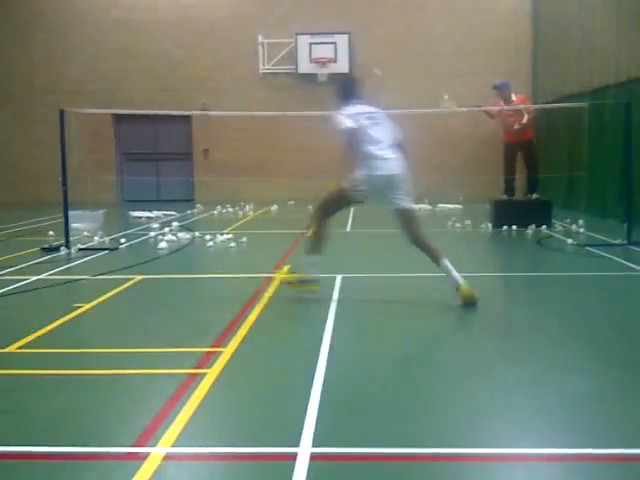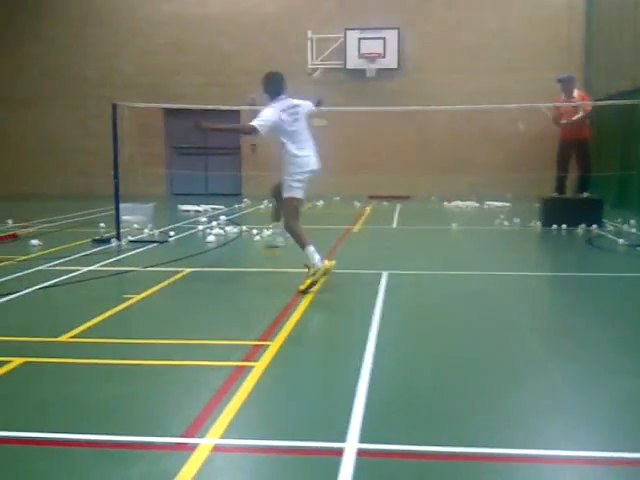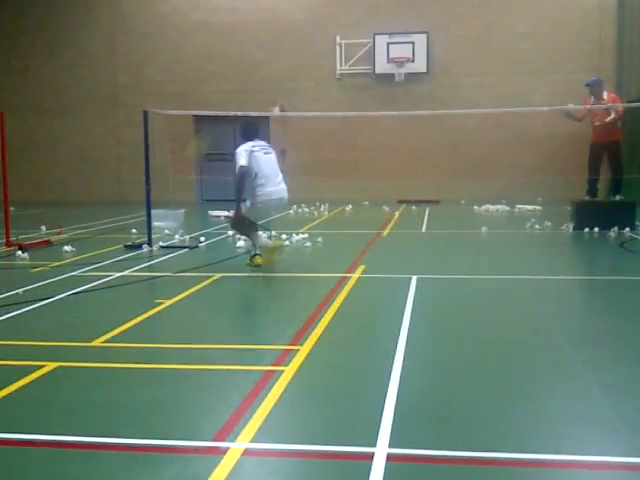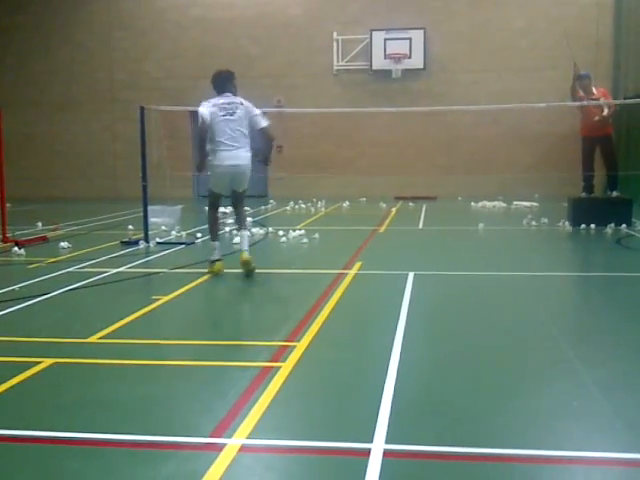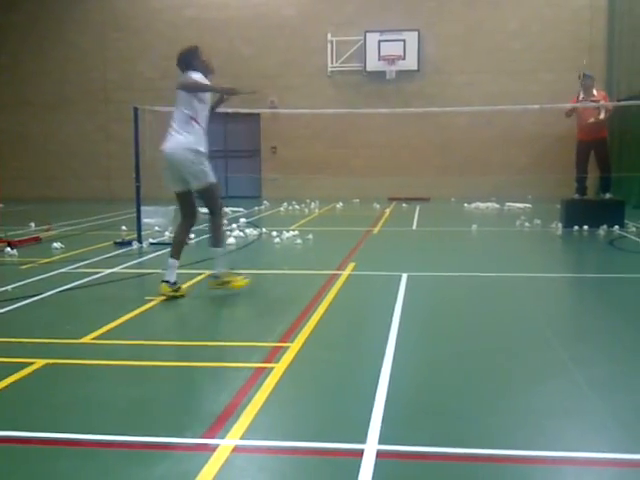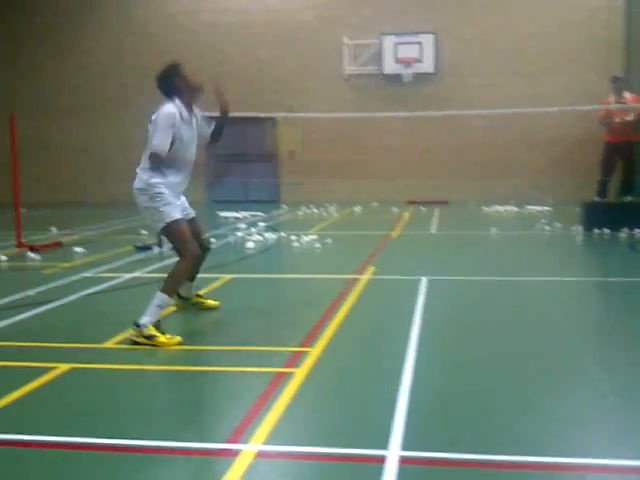
dt=0.4s
person 1, frame 1
left shoulder: (345, 114)
right shoulder: (377, 113)
left elbow: (353, 135)
right elbow: (399, 145)
left wrist: (354, 166)
left hip: (372, 173)
right hip: (396, 173)
left knee: (320, 213)
right knee: (415, 235)
left ankle: (309, 274)
right ankle: (460, 284)
person 1, frame 2
left shoulder: (271, 112)
right shoulder: (300, 104)
left elbow: (248, 129)
right elbow: (314, 107)
left wrist: (212, 127)
right wrist: (316, 104)
left hip: (297, 168)
right hip: (310, 163)
left knee: (290, 221)
right knee: (277, 192)
left ankle: (317, 264)
right ankle: (277, 241)
person 1, frame 3
left shoulder: (243, 150)
right shoulder: (268, 147)
left elbow: (242, 173)
left wrist: (239, 202)
left hip: (265, 197)
right hip: (282, 195)
left knee: (238, 221)
right knee: (249, 212)
left ankle: (267, 244)
right ankle: (257, 254)
person 1, frame 4
left shoulder: (208, 106)
right shoulder: (246, 106)
left elbow: (202, 128)
right elbow: (267, 135)
left wrist: (201, 158)
right wrist: (265, 154)
left hip: (220, 163)
right hip: (242, 162)
left knee: (213, 209)
right knee: (238, 207)
left ankle: (216, 260)
right ankle: (244, 253)
person 1, frame 5
left shoulder: (199, 83)
right shoulder: (196, 79)
right elbow: (184, 84)
left wrist: (218, 97)
right wrist: (220, 89)
left hip: (175, 151)
right hip: (188, 152)
left knee: (187, 218)
right knee: (216, 211)
left ankle: (169, 281)
right ankle: (220, 273)
person 1, frame 6
left shoulder: (193, 114)
right shoulder: (169, 114)
left elbow: (209, 142)
right elbow: (157, 160)
left wrist: (222, 118)
left hip: (172, 192)
right hip: (155, 191)
left knee: (201, 247)
right knee: (190, 254)
left ankle: (184, 293)
right ankle: (145, 326)
person 2, frame 1
left shoulder: (522, 99)
right shoulder: (499, 105)
left elbow: (530, 114)
right elbow: (493, 115)
left wrist: (521, 125)
right wrist: (483, 108)
left hip: (526, 138)
right hip: (510, 140)
left knee: (531, 166)
right knee: (508, 168)
left ankle: (532, 192)
right ankle: (508, 193)
person 2, frame 2
left shoulder: (583, 96)
right shoulder: (560, 100)
left elbow: (586, 113)
right elbow: (556, 119)
left wrist: (571, 121)
right wrist: (560, 123)
left hip: (581, 137)
right hip: (565, 137)
left knee: (584, 165)
right knee: (561, 165)
left ankle: (584, 191)
right ankle: (559, 191)
person 2, frame 3
left shoulder: (613, 98)
right shoulder: (589, 102)
left elbow: (619, 114)
right elbow: (581, 117)
left wrist: (605, 123)
right wrist: (570, 113)
left hip: (613, 139)
right hip: (597, 140)
left knee: (616, 167)
right knee: (593, 168)
left ankle: (616, 193)
right ankle: (591, 194)
person 2, frame 4
left shoulder: (602, 92)
right shoulder: (579, 96)
left elbow: (612, 108)
right elbow: (573, 96)
left wrist: (605, 117)
right wrist: (575, 77)
left hip: (605, 133)
right hip: (588, 134)
left knee: (611, 162)
right knee: (587, 164)
left ankle: (613, 189)
right ankle: (587, 191)
person 2, frame 5
left shoulder: (602, 95)
right shoulder: (577, 99)
left elbow: (609, 112)
right elbow: (567, 114)
left wrist: (602, 119)
right wrist: (574, 106)
left hip: (600, 136)
right hip: (583, 138)
left knee: (604, 165)
right knee: (580, 166)
left ankle: (606, 192)
right ankle: (580, 192)
person 2, frame 6
right shoulder: (607, 101)
right elbow: (601, 120)
left wrist: (628, 120)
right wrist: (608, 121)
left hip: (628, 140)
right hip: (612, 140)
left knee: (629, 169)
right knee: (606, 168)
left ankle: (626, 194)
right ankle: (601, 195)
